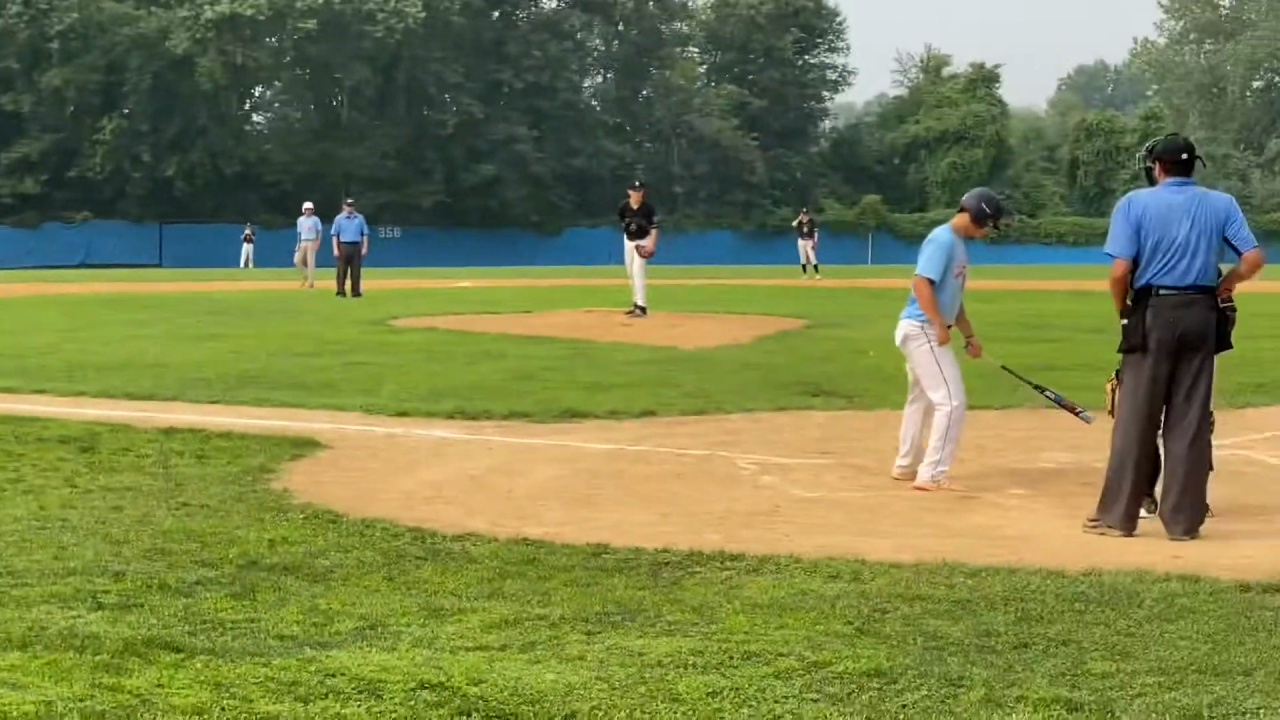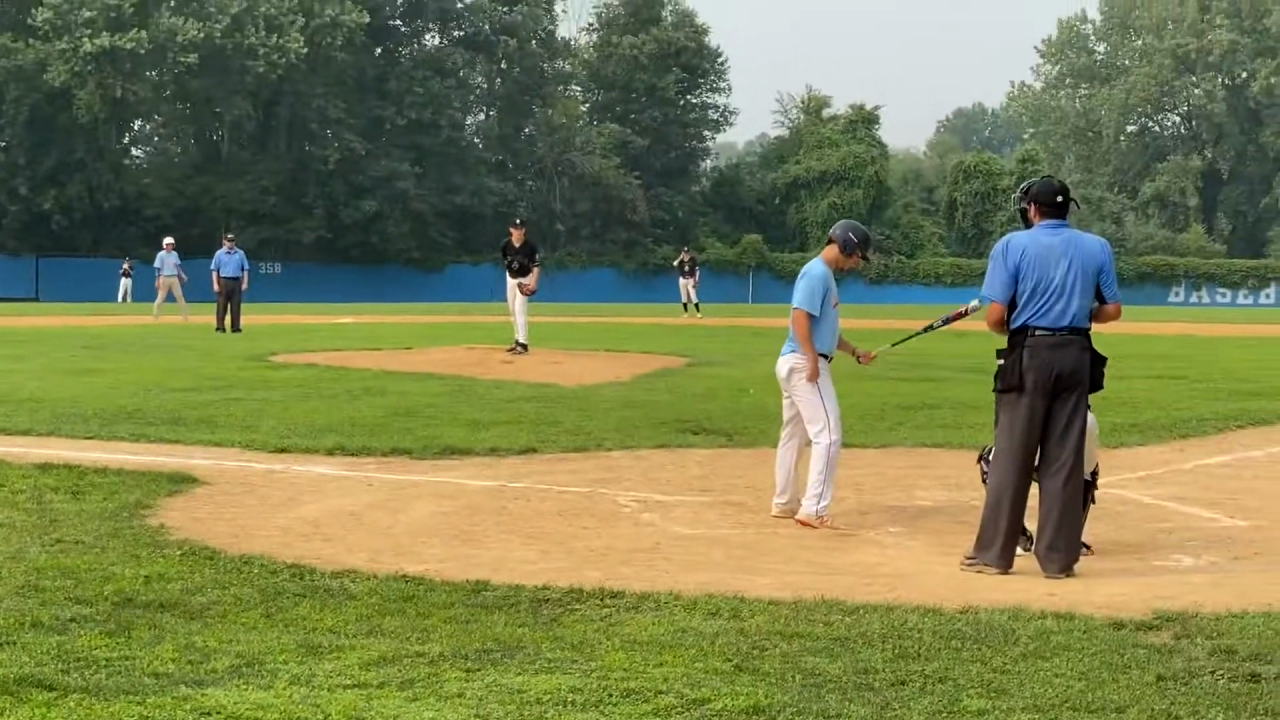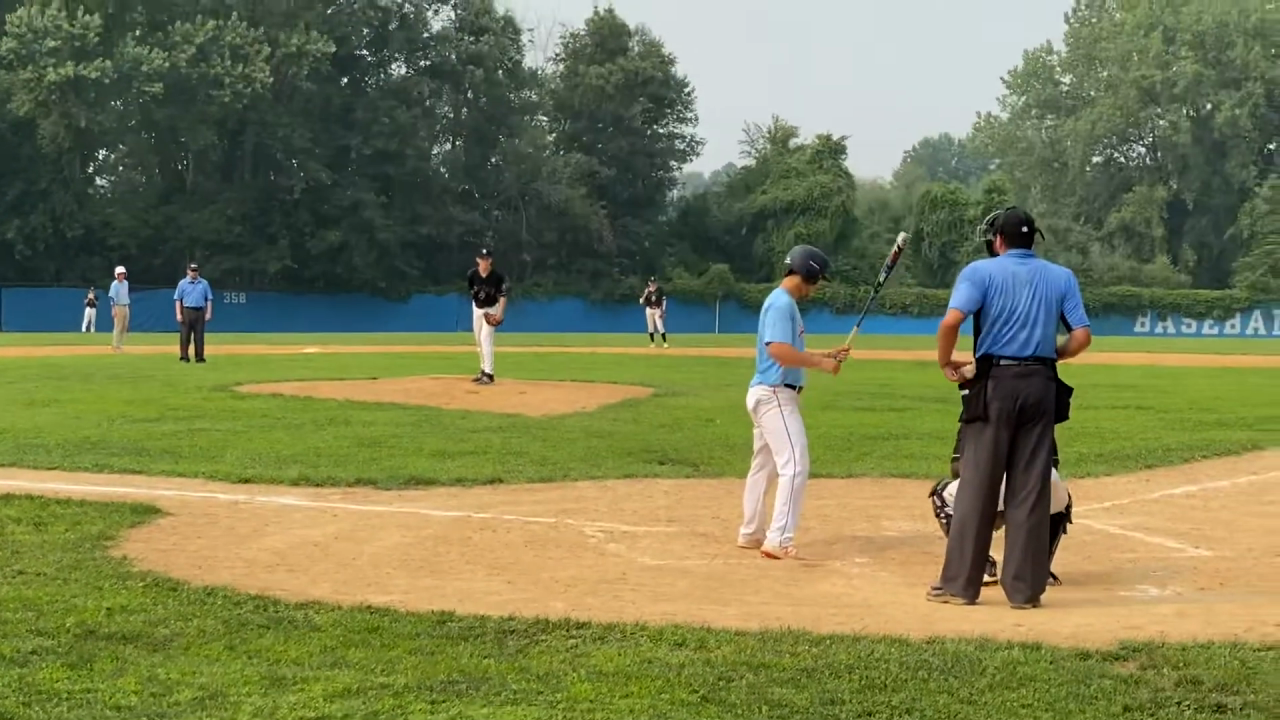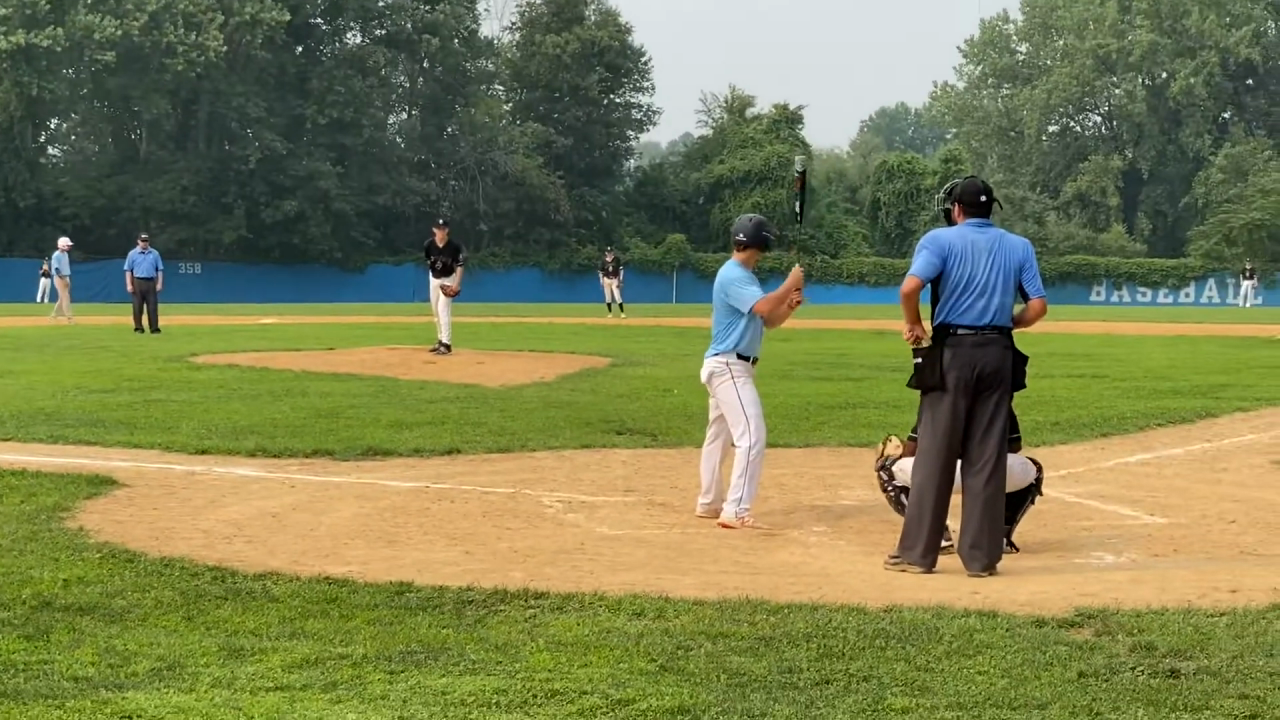
dt=0.4s
person 1, frame 1
left shoulder: (1134, 203)
right shoulder: (1222, 203)
left elbow: (1118, 272)
right elbow: (1253, 258)
left wrist: (1123, 310)
right wrist: (1225, 283)
left hip: (1152, 314)
right hip: (1203, 316)
left knee: (1135, 417)
right knee: (1188, 420)
left ankle: (1117, 514)
right ankle: (1182, 519)
person 1, frame 2
left shoulder: (1012, 244)
right shoulder: (1098, 247)
left elbow: (995, 316)
right elbow: (1112, 311)
left wrist: (1012, 328)
left hip: (1029, 355)
right hip: (1075, 356)
left knee: (1012, 457)
right knee: (1065, 461)
left ankle: (994, 554)
right ankle: (1059, 558)
person 1, frame 3
left shoulder: (981, 271)
right shoulder: (1062, 277)
left elbow: (950, 321)
right elbow: (1081, 336)
left wrist: (945, 361)
right wrist: (1049, 356)
left hip: (994, 383)
right hip: (1040, 385)
left knee: (977, 485)
right knee: (1031, 489)
left ankle: (960, 584)
right ankle: (1025, 587)
person 1, frame 4
left shoulder: (940, 239)
right shoulder: (1020, 246)
left elbow: (910, 287)
right elbow: (1037, 307)
left wrist: (913, 323)
left hip: (952, 351)
right hip: (997, 353)
left knee: (935, 453)
right knee: (988, 457)
left ankle: (917, 552)
right ankle: (982, 556)
person 2, frame 1
left shoulder: (958, 244)
right shoulder: (943, 239)
left elbow: (954, 297)
right elbow: (921, 284)
left wrist: (969, 335)
right wrist: (941, 326)
left hip: (920, 329)
right hip: (922, 330)
left knee: (921, 398)
right knee: (950, 402)
left ankle: (906, 465)
right ankle: (931, 475)
person 2, frame 2
left shoulder: (826, 274)
right shoulder: (817, 272)
right elbow: (799, 317)
left wrist: (855, 352)
right wrist: (812, 359)
left hip: (795, 364)
right hip: (804, 364)
left knee: (792, 435)
right knee: (828, 436)
left ankle: (784, 503)
right ankle: (814, 509)
person 2, frame 3
left shoulder: (786, 303)
right shoulder: (781, 303)
left elbow: (791, 355)
right elbow: (778, 350)
left wrist: (826, 357)
right wrist: (820, 363)
left hip: (769, 394)
right hip: (775, 395)
left knee: (763, 466)
right knee: (795, 466)
left ankle: (751, 533)
right ankle: (778, 541)
person 2, frame 4
left shoulder: (743, 275)
right shoulder: (734, 275)
left elbow: (768, 320)
right elbow: (764, 307)
left wrist: (790, 304)
right wrist: (789, 283)
left hip: (726, 366)
right hip: (729, 366)
left knee: (718, 436)
right knee: (751, 437)
left ankle: (709, 503)
right ankle: (735, 512)
